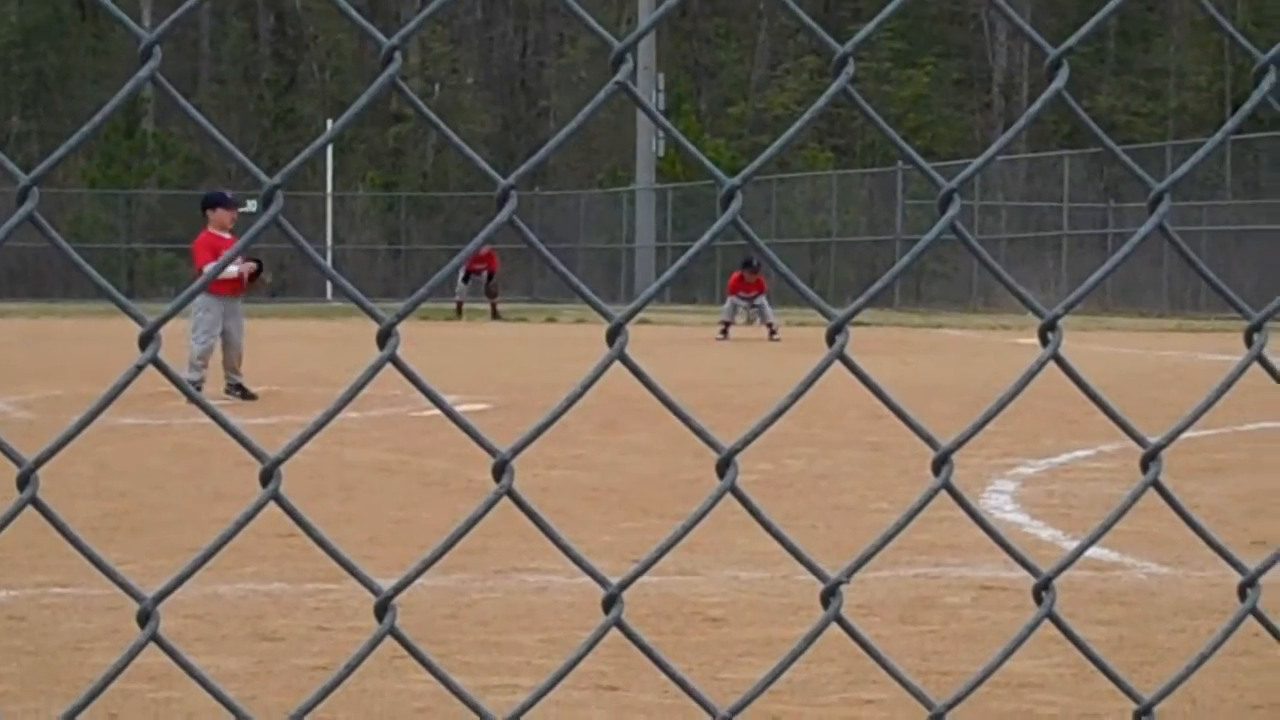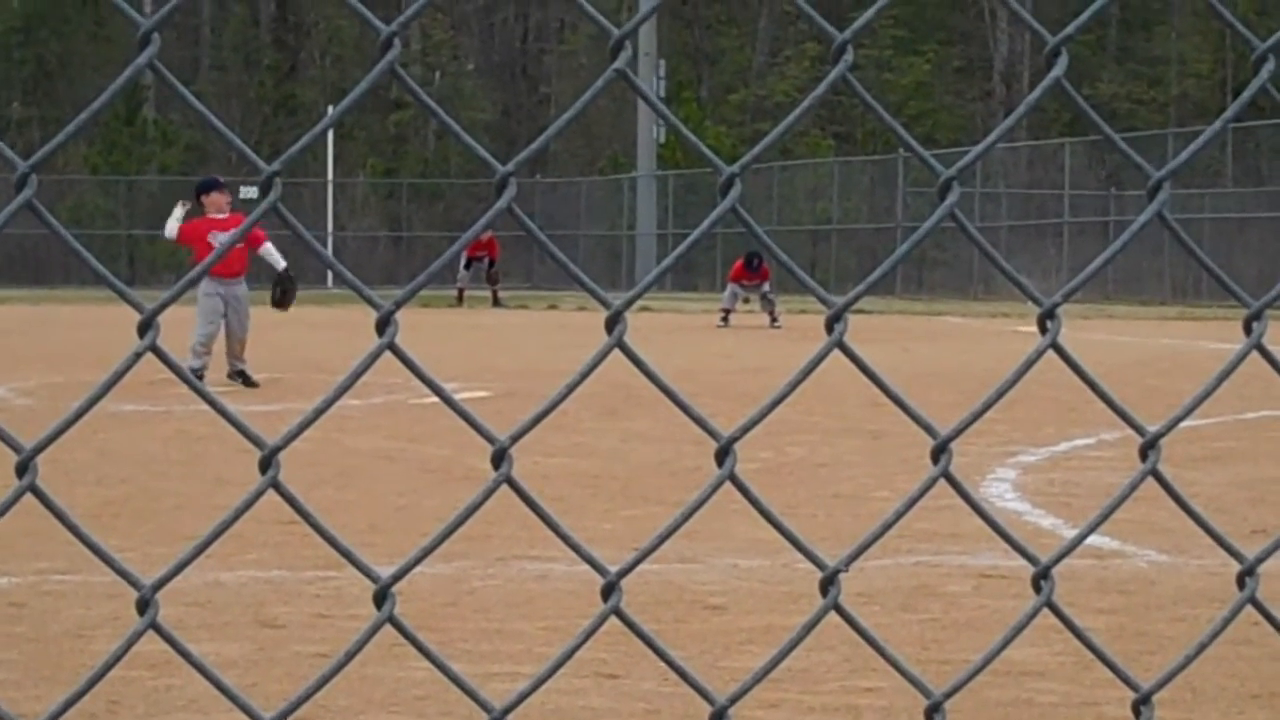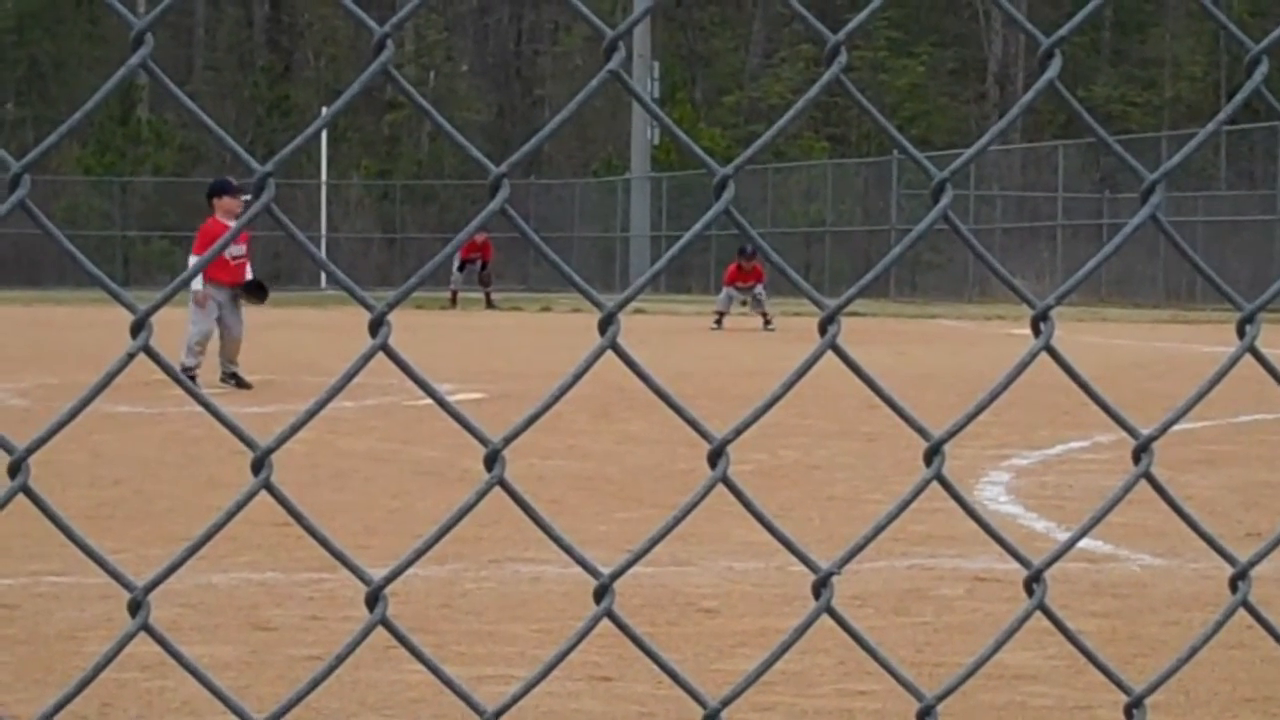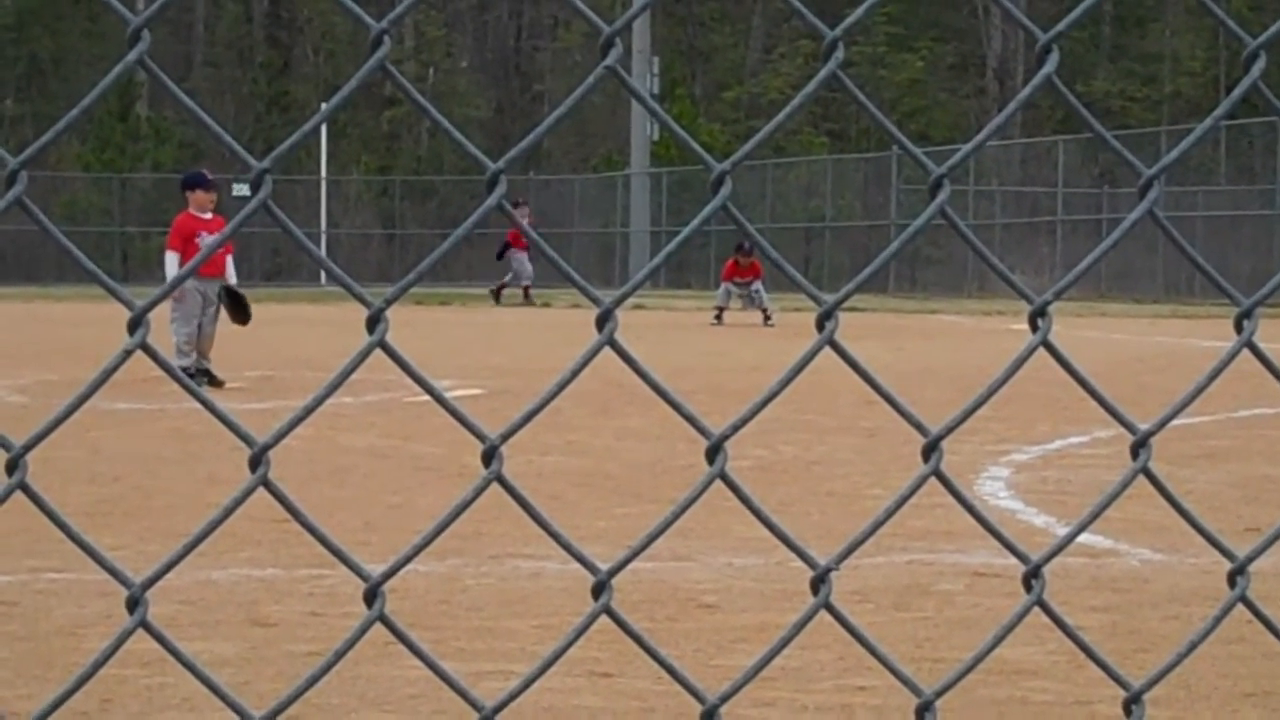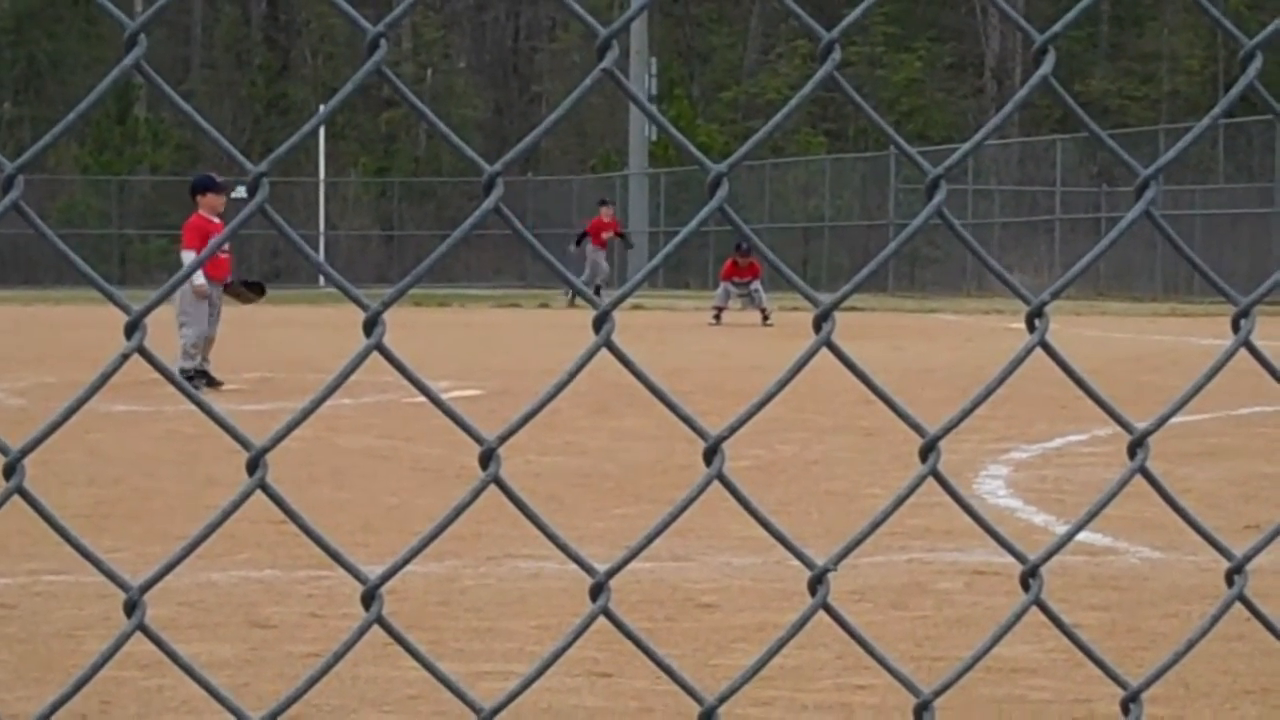
dt=1s
person 1, frame 1
left shoulder: (234, 241)
right shoulder: (204, 241)
right elbow: (209, 269)
left wrist: (248, 271)
right wrist: (239, 269)
left hip: (233, 301)
right hip: (209, 300)
left knee: (236, 344)
right knee: (203, 343)
left ankle: (234, 383)
right ankle: (194, 385)
person 1, frame 2
left shoulder: (240, 221)
right shoulder: (198, 226)
left elbow: (262, 243)
right elbow: (171, 232)
left wrist: (281, 266)
right wrist: (179, 210)
left hip: (238, 285)
right hip: (212, 286)
left knee: (239, 331)
right knee: (206, 330)
left ankle: (237, 369)
right ankle: (196, 371)
person 1, frame 3
left shoulder: (242, 230)
right shoulder: (210, 228)
left elbow: (244, 260)
right elbow: (195, 258)
left wrist: (249, 281)
right wrist: (197, 288)
left hip: (232, 291)
right hip: (210, 289)
left knee: (234, 333)
right knee: (201, 330)
left ankle: (229, 372)
right ankle: (188, 371)
person 1, frame 4
left shoulder: (220, 222)
right shoulder: (182, 222)
left elbow: (227, 253)
right elbow: (172, 253)
left wrist: (232, 282)
right wrist: (173, 282)
left hip: (215, 283)
right hip: (191, 282)
left knee: (208, 328)
right knee: (187, 327)
left ankle: (203, 367)
right ankle: (185, 369)
person 1, frame 5
left shoulder: (220, 225)
right shoulder: (195, 224)
right elbow: (188, 254)
left wrist: (227, 281)
right wrist: (199, 280)
left hip: (215, 286)
right hip: (198, 286)
left knee: (209, 331)
right knee: (195, 329)
left ankle: (201, 369)
right ankle: (186, 371)
